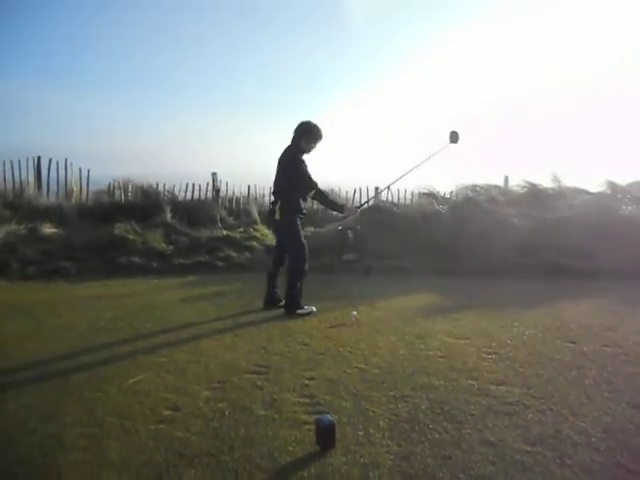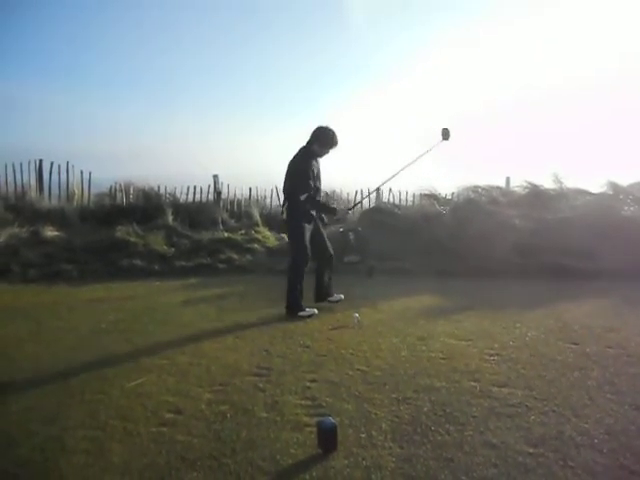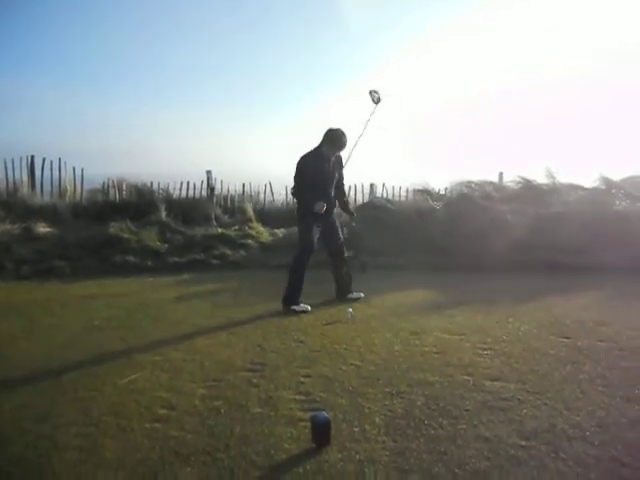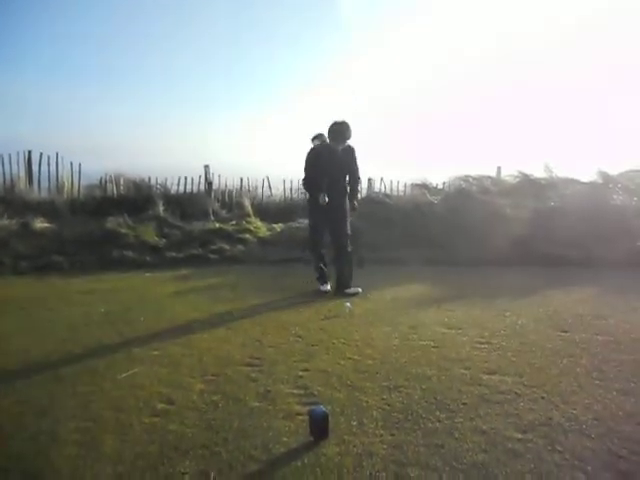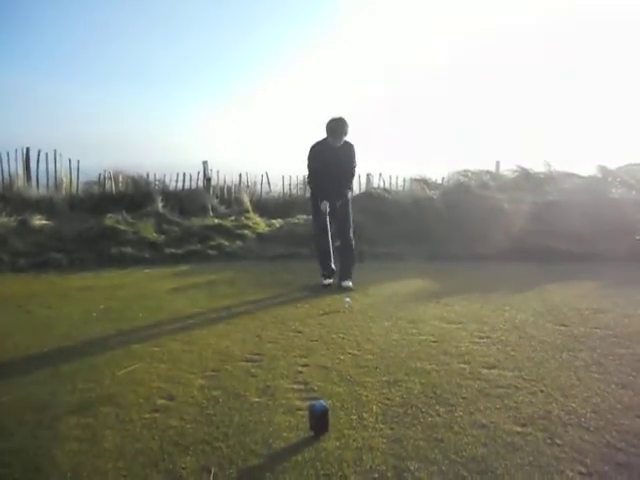
dt=0.3s
person 1, frame 1
left shoulder: (290, 155)
right shoulder: (295, 160)
right elbow: (314, 191)
right wrist: (341, 208)
left hip: (283, 213)
right hip: (287, 215)
left knee: (281, 257)
right knee: (299, 258)
left ankle: (272, 298)
right ankle: (293, 304)
person 1, frame 2
left shoulder: (313, 159)
right shoulder: (302, 163)
right elbow: (308, 195)
left wrist: (321, 212)
right wrist: (333, 210)
left hip: (310, 216)
right hip: (297, 217)
left knee: (325, 253)
right knee: (301, 259)
left ankle: (324, 293)
right ankle: (294, 306)
person 1, frame 3
left shoulder: (336, 160)
right shoulder: (307, 161)
left elbow: (339, 185)
right elbow: (297, 191)
left wrist: (345, 206)
right wrist: (313, 203)
left hip: (327, 213)
right hip: (309, 214)
left knee: (338, 250)
right knee: (304, 253)
left ankle: (344, 290)
right ankle: (291, 299)
person 1, frame 4
left shoulder: (349, 152)
right shoulder: (316, 153)
left elbow: (354, 177)
right elbow: (307, 180)
left wrist: (353, 197)
right wrist: (317, 194)
left hip: (340, 202)
right hip: (318, 203)
left knee: (343, 243)
right knee: (316, 242)
left ankle: (344, 283)
right ankle: (323, 279)
person 1, frame 5
left shoulder: (349, 148)
right shoulder: (316, 150)
left elbow: (350, 175)
right elbow: (313, 178)
left wrist: (339, 197)
right wrist: (321, 199)
left hip: (341, 198)
right hip: (320, 199)
left knee: (346, 236)
right knee: (322, 237)
left ankle: (345, 275)
right ankle: (327, 273)
